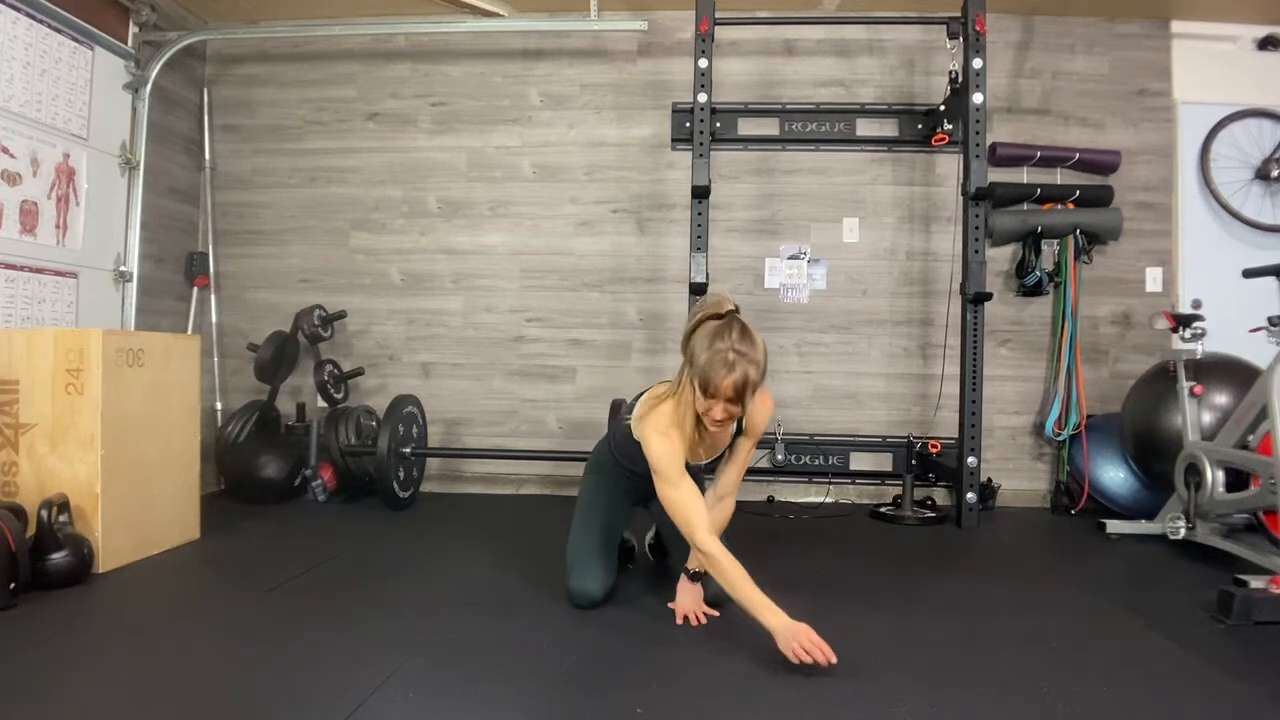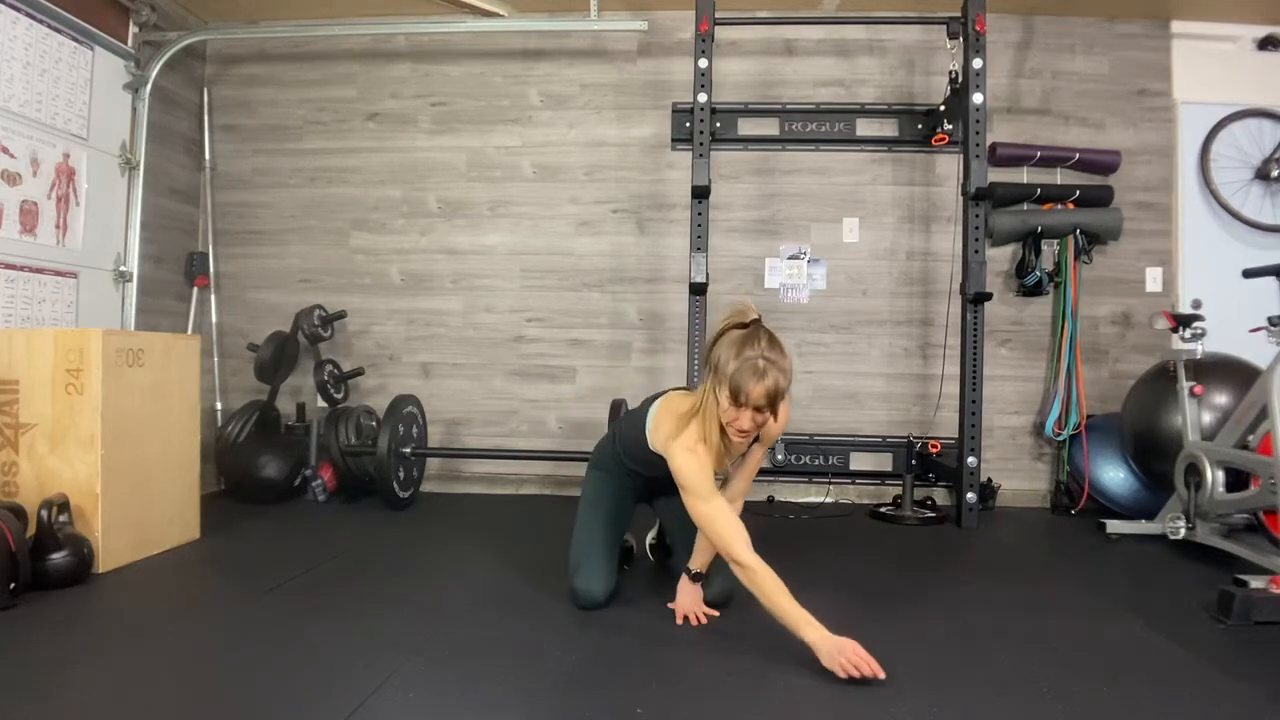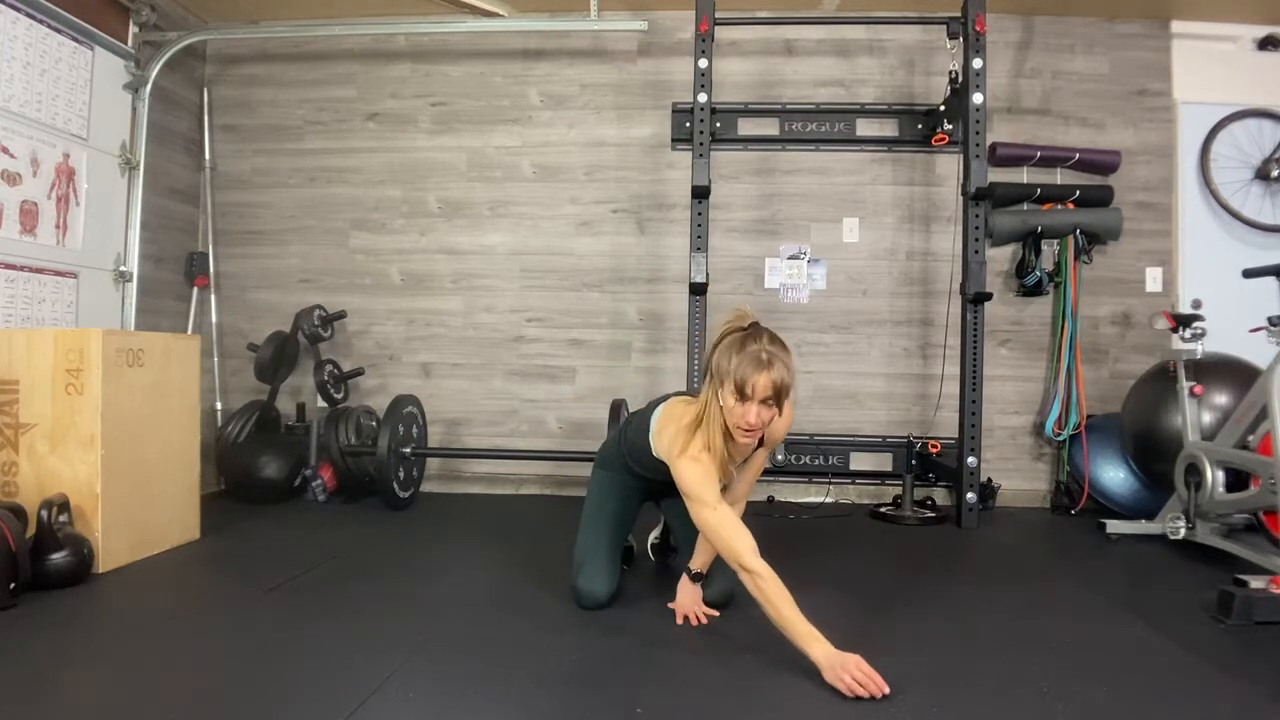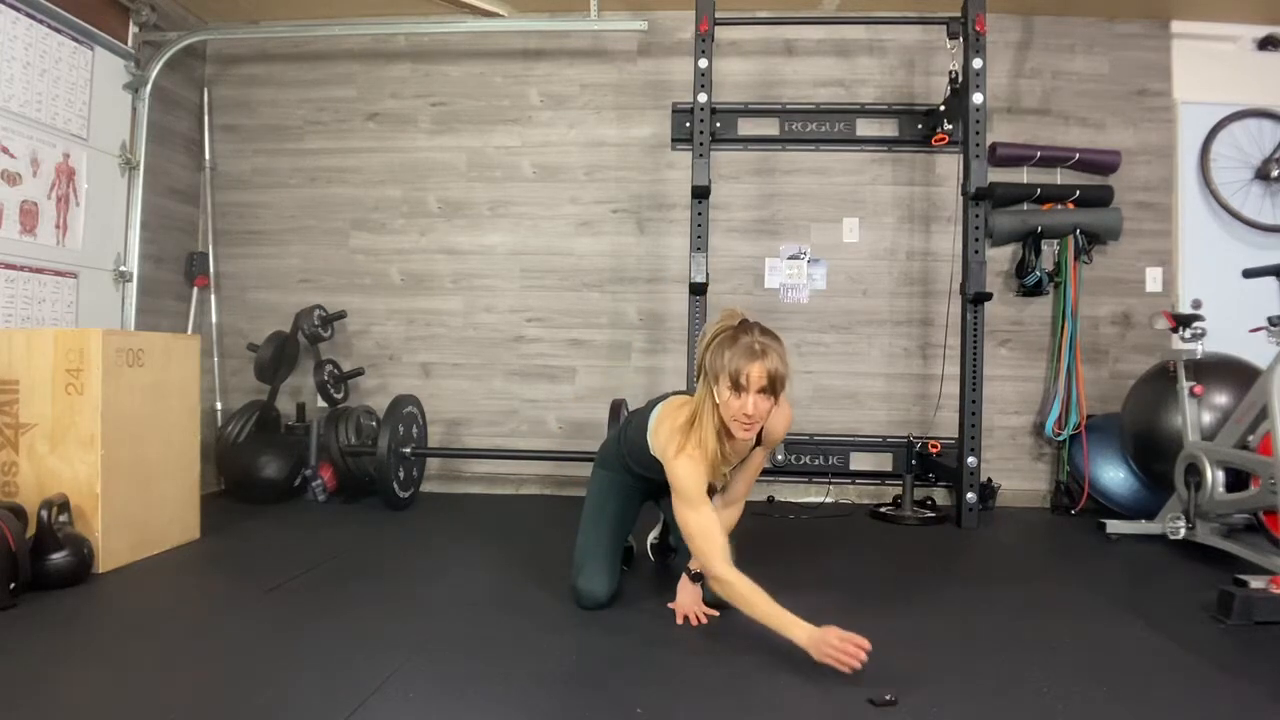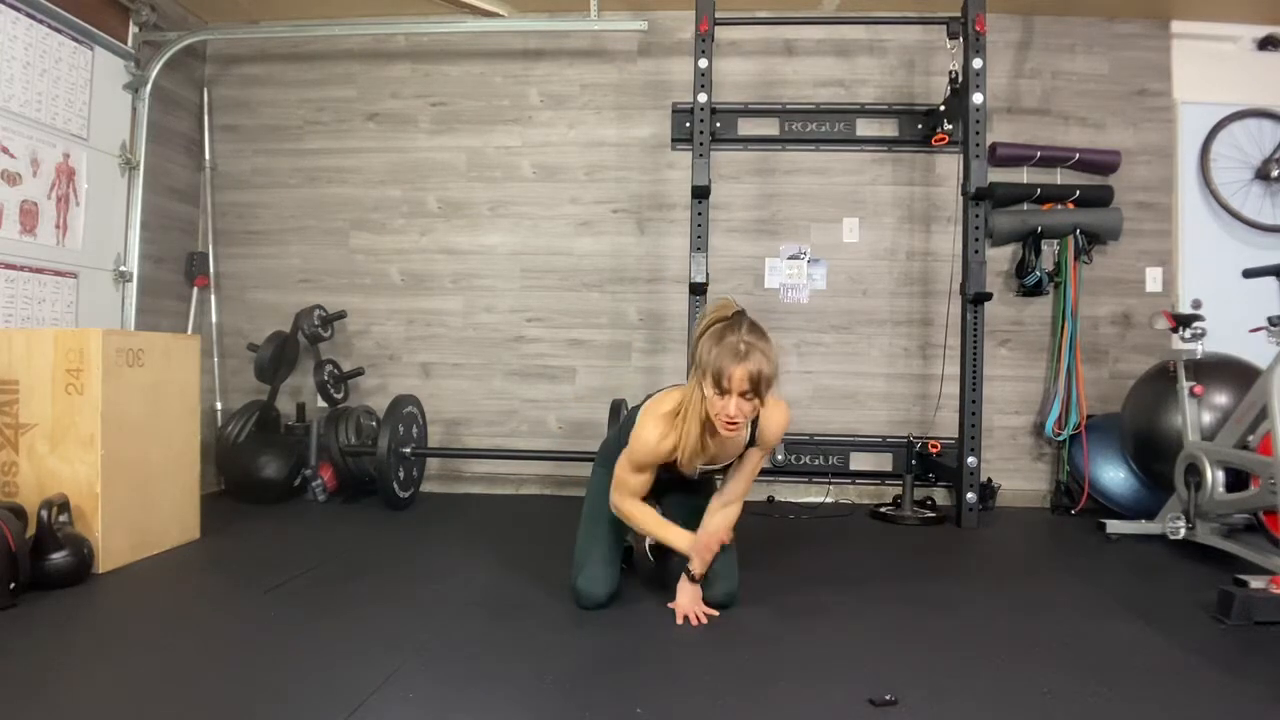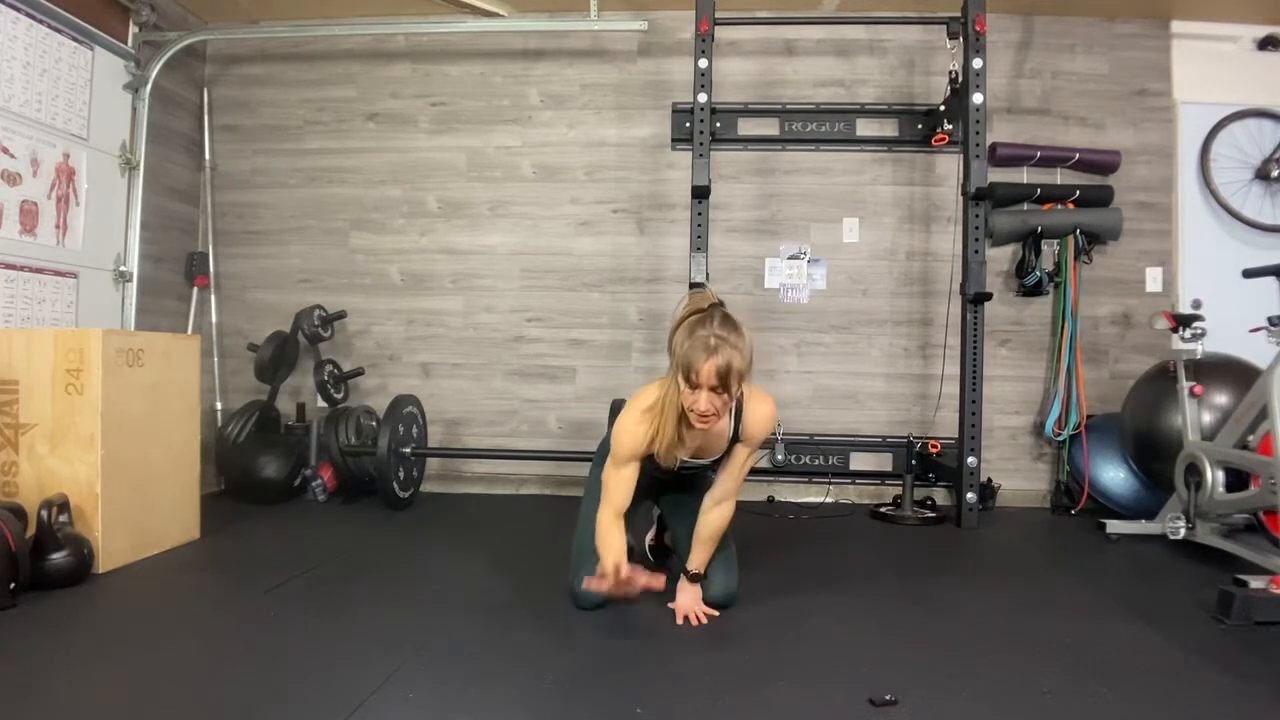
dt=0.3s
person 1, frame 1
left shoulder: (758, 410)
right shoulder: (663, 424)
left elbow: (722, 498)
right elbow: (706, 543)
left wrist: (691, 575)
right wrist: (779, 624)
left hip: (680, 477)
right hip: (617, 473)
left knee: (714, 590)
right knee: (587, 591)
left ankle: (661, 544)
right ankle: (620, 544)
person 1, frame 2
left shoulder: (770, 419)
right shoulder: (687, 439)
left elbow: (731, 501)
right elbow: (742, 557)
left wrist: (692, 576)
right wrist: (821, 640)
left hip: (676, 481)
right hip: (619, 469)
left knee: (716, 591)
right knee: (590, 592)
left ankle: (664, 542)
right ankle: (618, 544)
person 1, frame 3
left shoulder: (777, 421)
right shoulder: (691, 445)
left elbow: (732, 503)
right elbow: (750, 566)
left wrist: (693, 575)
right wrist: (825, 655)
left hip: (678, 478)
right hip: (625, 468)
left knee: (718, 590)
right knee: (593, 592)
left ankle: (669, 536)
right ankle: (620, 541)
person 1, frame 4
left shoulder: (776, 420)
right shoulder: (686, 444)
left elbow: (730, 503)
right elbow: (720, 571)
left wrist: (692, 576)
right wrist: (807, 635)
left hip: (689, 478)
right hip: (625, 470)
left knee: (714, 590)
right knee: (593, 592)
left ankle: (669, 537)
right ankle: (622, 543)
person 1, frame 5
left shoulder: (773, 420)
right shoulder: (659, 425)
left elbow: (729, 502)
right elbow: (621, 500)
left wrist: (692, 576)
right wrist: (685, 542)
left hip: (690, 479)
right hip: (625, 464)
left knee: (721, 592)
right knee: (592, 593)
left ankle: (665, 540)
person 1, frame 6
left shoulder: (758, 414)
right shoulder: (641, 416)
left elbow: (721, 500)
right elbow: (609, 513)
left wrist: (691, 577)
right wrist: (616, 568)
left hip: (691, 480)
right hip: (627, 470)
left knee: (720, 593)
right knee: (589, 593)
left ankle: (666, 539)
right ankle: (651, 528)
